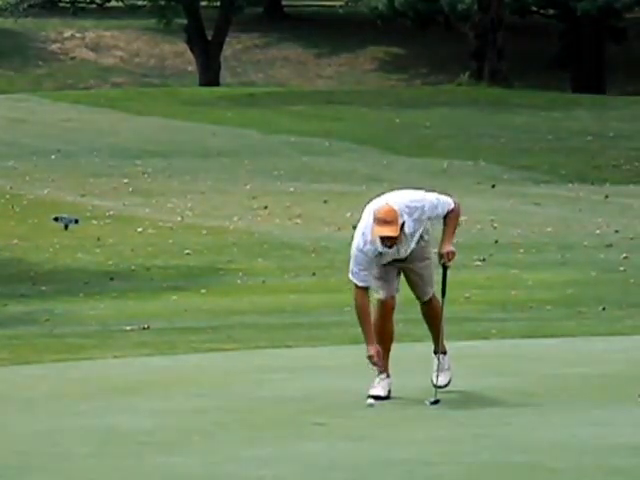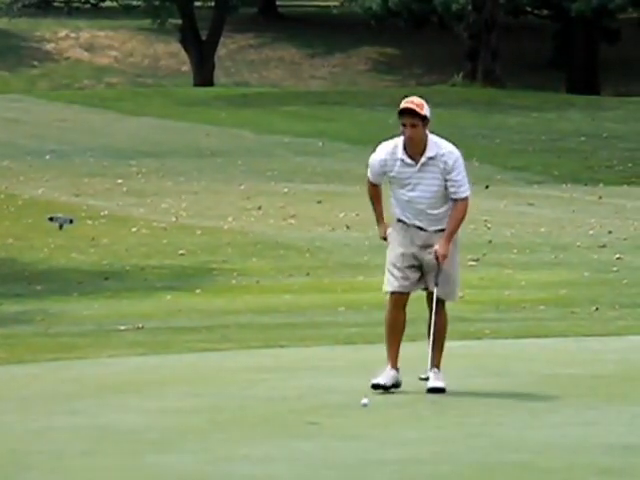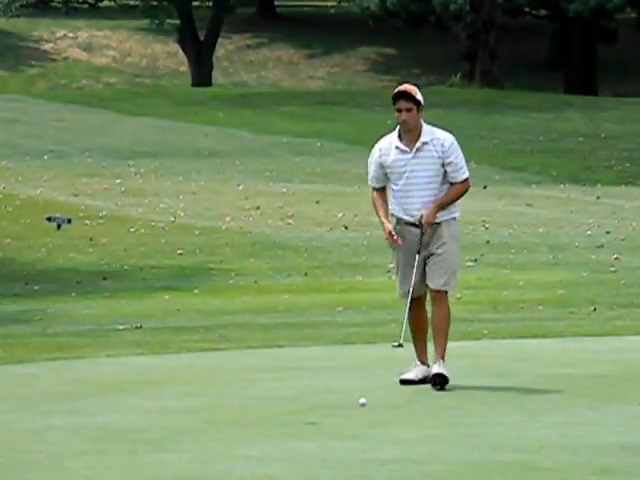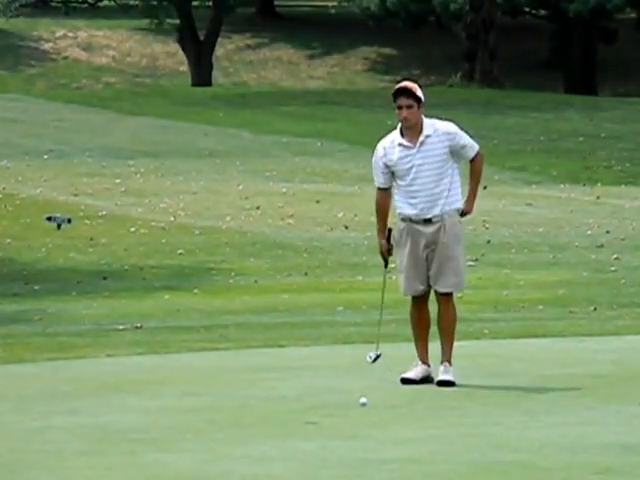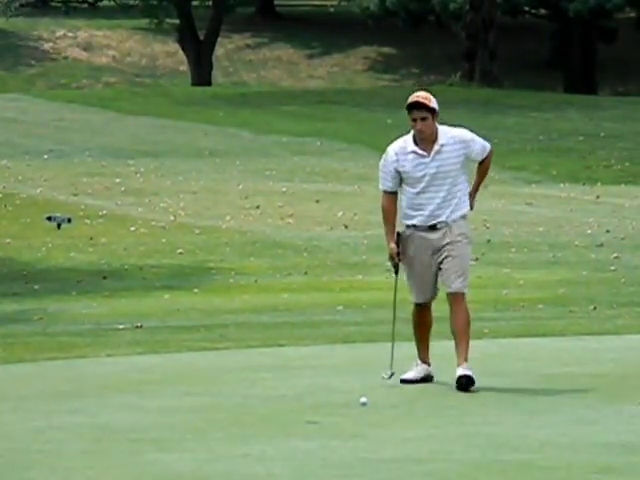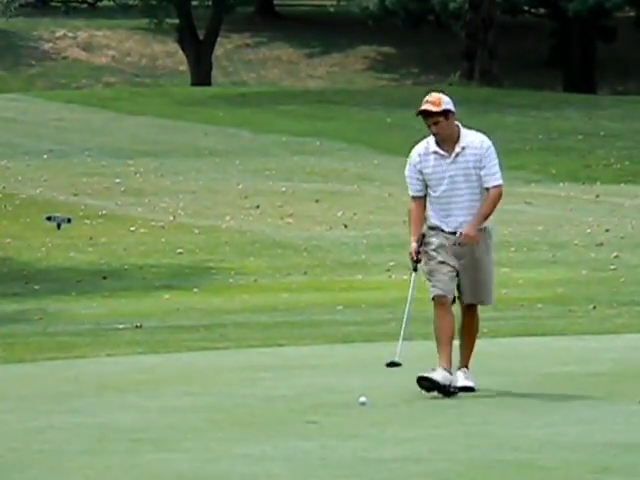
dt=0.7s
person 1, frame 1
left shoulder: (419, 204)
right shoulder: (364, 244)
left elbow: (454, 206)
right elbow: (361, 291)
left wrist: (446, 243)
right wrist: (370, 342)
left hip: (416, 241)
right hip: (380, 257)
left knee: (427, 298)
right knee: (385, 304)
left ankle: (440, 353)
right ankle: (383, 376)
person 1, frame 2
left shoulder: (448, 155)
right shoulder: (385, 154)
left elbow: (461, 201)
right elbow: (373, 184)
left wrist: (445, 242)
right wrist: (381, 222)
left hip: (440, 234)
right hip: (404, 232)
left knee: (438, 302)
right knee: (396, 297)
left ankle: (435, 370)
right ankle: (391, 369)
person 1, frame 3
left shoulder: (443, 141)
right shoulder: (382, 149)
left elbow: (463, 183)
right elbow: (378, 190)
left wrist: (434, 209)
right wrist: (386, 223)
left hip: (441, 226)
right hip: (405, 230)
left knee: (439, 293)
right knee: (415, 298)
left ankle: (439, 362)
right ankle: (422, 364)
person 1, frame 4
left shoulder: (447, 133)
right shoulder: (385, 148)
left elbow: (476, 156)
right elbow: (383, 192)
left wrist: (471, 197)
right wrist: (381, 235)
left hip: (445, 222)
right hip: (410, 227)
left knee: (444, 294)
right knee: (417, 297)
left ankle: (446, 364)
right ankle: (423, 364)
person 1, frame 5
left shoulder: (461, 140)
right shoulder: (395, 153)
left elbow: (487, 153)
right elbow: (389, 196)
left wrist: (474, 191)
right wrist: (390, 239)
left hip: (453, 228)
right hip: (415, 233)
left knee: (456, 295)
right knee: (421, 301)
left ankle: (463, 365)
right ankle: (423, 364)
person 1, frame 6
left shoulder: (481, 145)
right shoulder: (419, 155)
left elbow: (495, 190)
right elbow: (417, 200)
left wrist: (474, 225)
right wrist: (414, 239)
left hip: (474, 235)
right hip: (438, 237)
left knee: (470, 306)
right knee: (441, 300)
left ankle: (463, 368)
right ankle: (444, 371)
